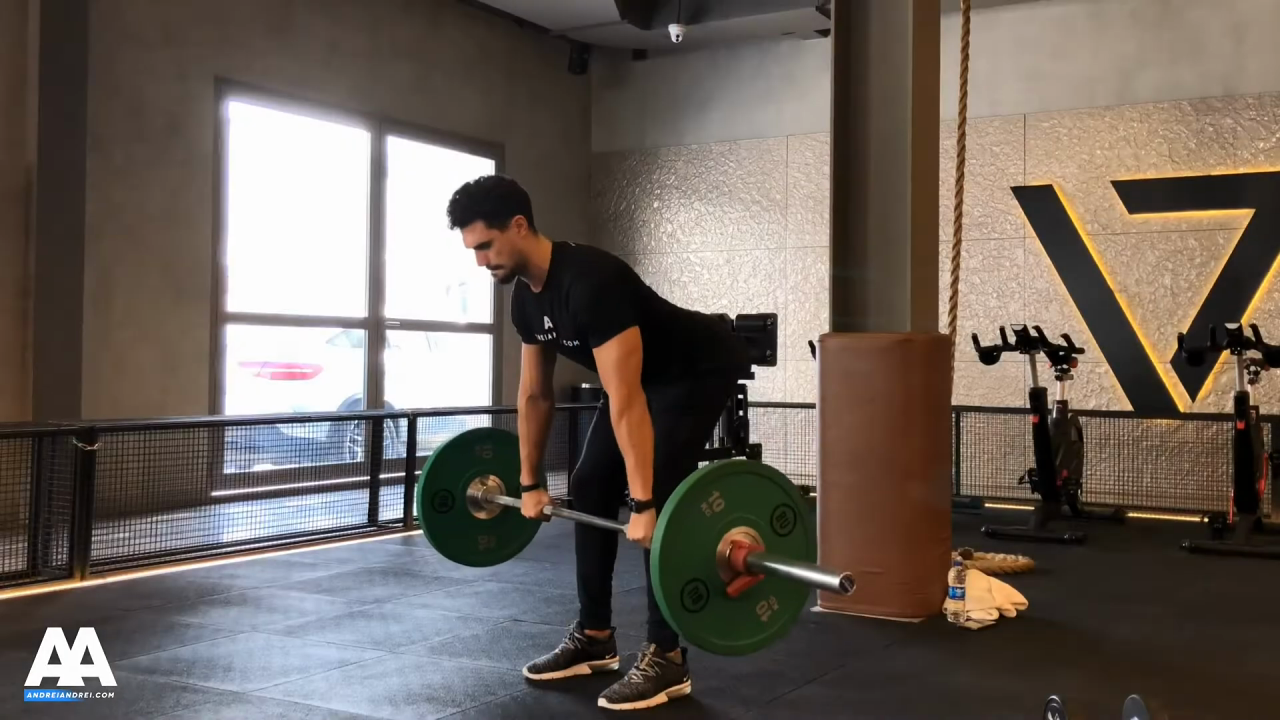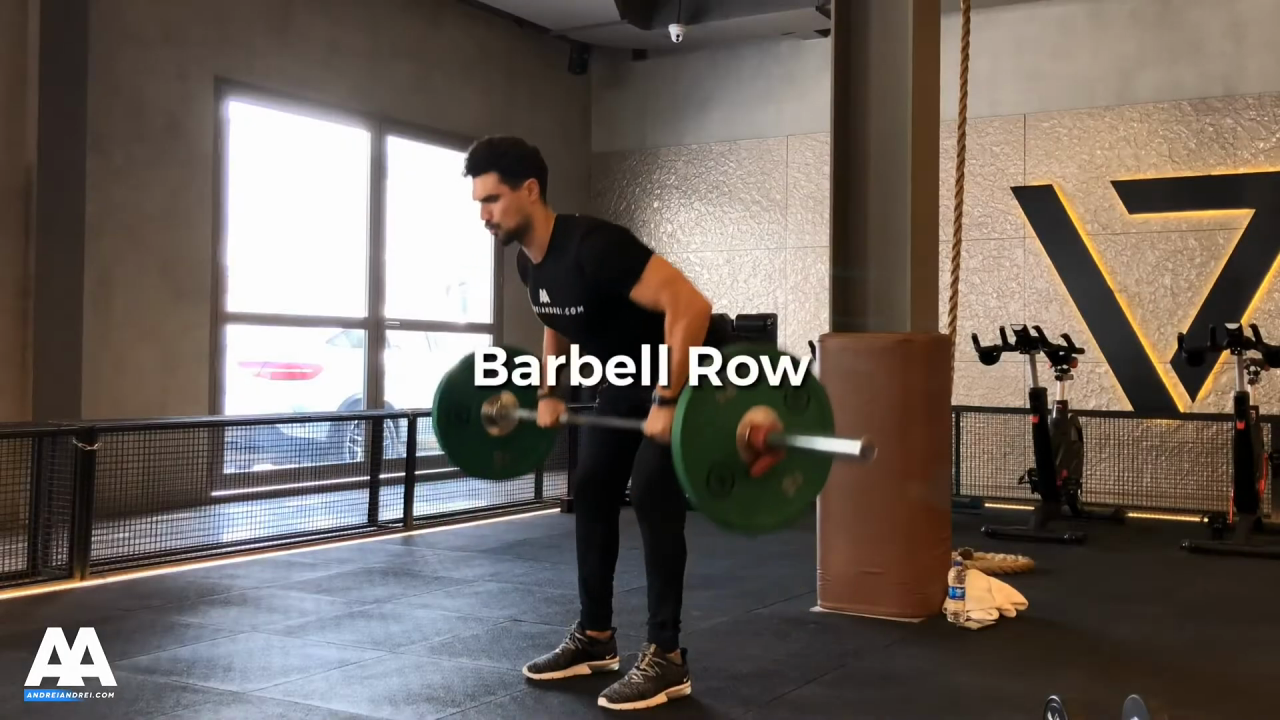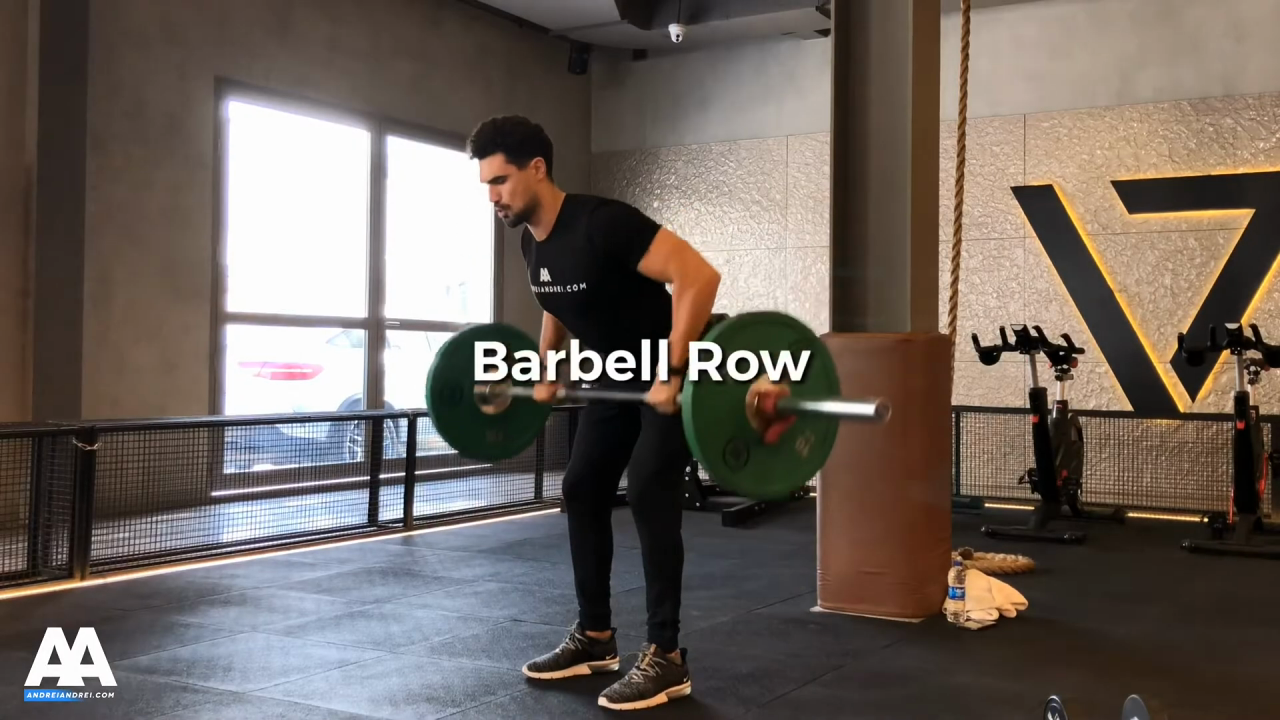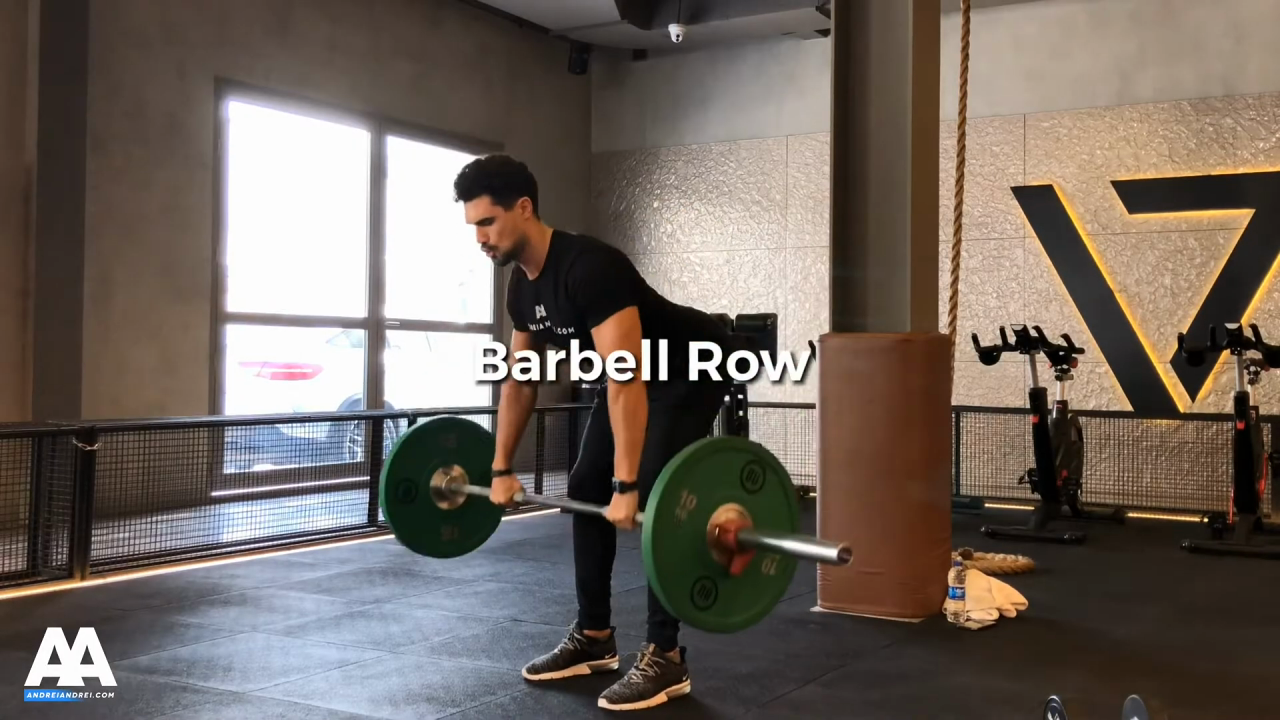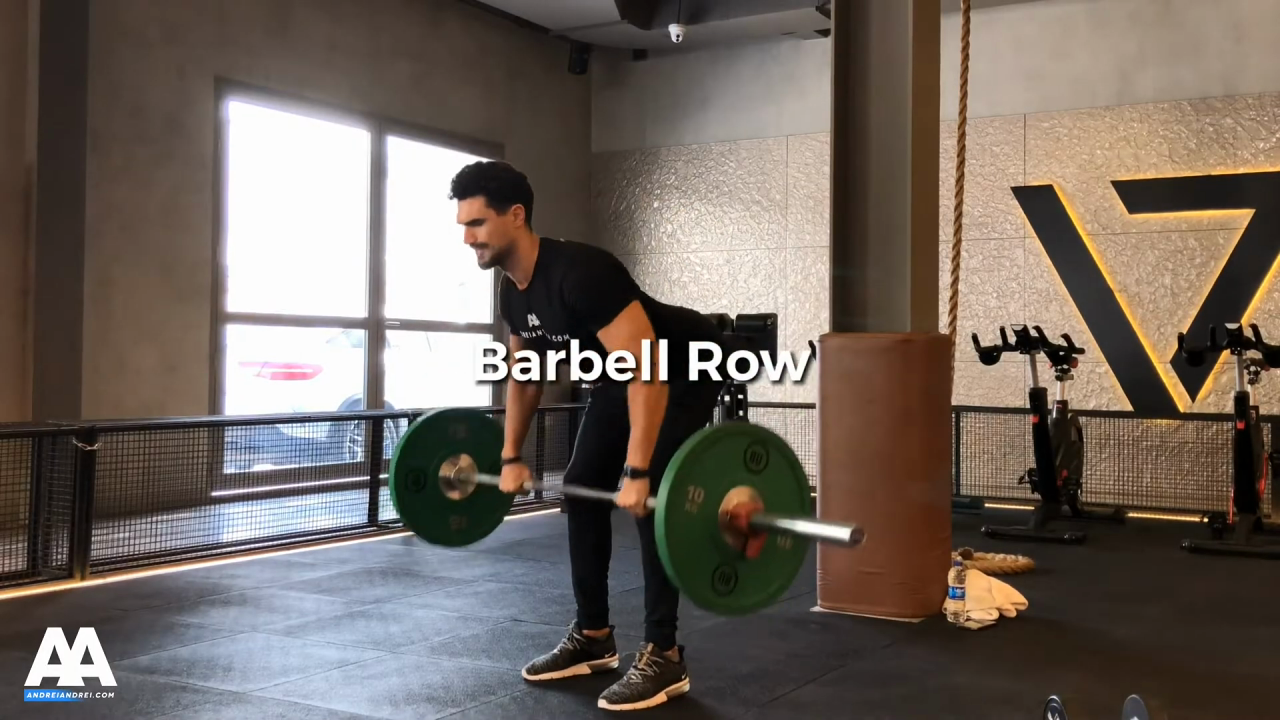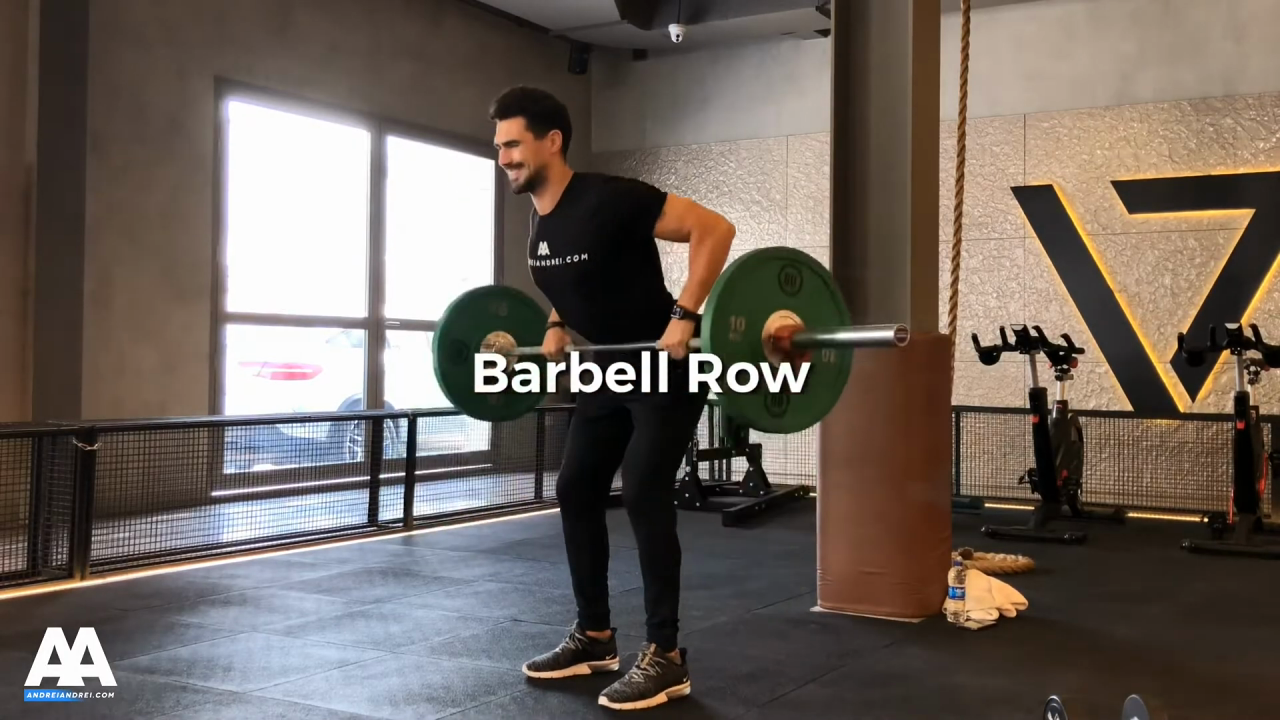
dt=0.5s
person 1, frame 1
left shoulder: (591, 282)
right shoulder: (526, 300)
left elbow: (626, 404)
right elbow: (534, 394)
left wrist: (643, 505)
right wrist: (530, 482)
left hip: (699, 370)
right hip: (645, 372)
left knee: (658, 493)
right knee: (589, 487)
left ankle: (665, 658)
right ankle: (594, 636)
person 1, frame 2
left shoulder: (594, 247)
right shoulder: (528, 264)
left elbow: (689, 307)
left wrist: (668, 403)
right wrist: (550, 395)
left hip: (690, 362)
right hip: (630, 368)
left knee: (653, 493)
right knee: (590, 489)
left ankle: (666, 659)
right ankle: (595, 637)
person 1, frame 3
left shoulder: (602, 224)
right shoulder: (532, 242)
left elbow: (699, 278)
left wrist: (671, 377)
right wrist: (545, 369)
left hip: (678, 364)
right hip: (618, 370)
left knee: (649, 494)
right knee: (582, 489)
left ankle: (665, 657)
right ankle: (594, 636)
person 1, frame 4
left shoulder: (590, 268)
right shoulder: (522, 288)
left elbow: (627, 379)
right elbow: (519, 378)
left wrist: (627, 489)
right wrist: (501, 470)
left hip: (690, 367)
right hip: (629, 375)
left knee: (654, 499)
right knee: (585, 490)
left ankle: (664, 657)
right ankle: (594, 637)
person 1, frame 5
left shoulder: (580, 274)
right shoulder: (513, 292)
left elbow: (654, 368)
right elbow: (523, 373)
left wrist: (639, 476)
right wrist: (512, 457)
left hip: (684, 367)
right hip: (620, 373)
left knee: (648, 501)
right knee: (581, 491)
left ankle: (663, 658)
right ankle: (592, 637)
person 1, frame 6
left shoulder: (609, 198)
right shoulder: (540, 219)
left elbow: (714, 228)
left wrist: (685, 316)
right wrist: (558, 326)
left hip: (668, 368)
right hip: (609, 368)
left knee: (644, 495)
right knee: (576, 492)
left ankle: (665, 658)
right ankle: (593, 637)
